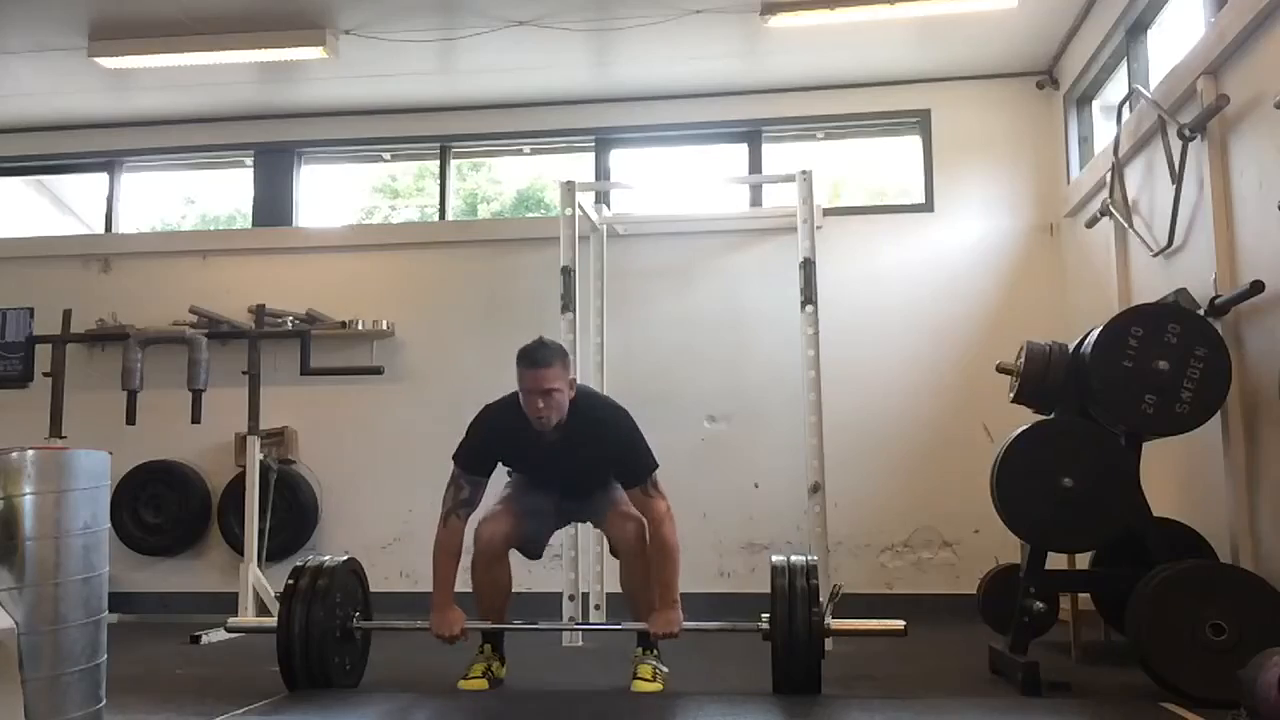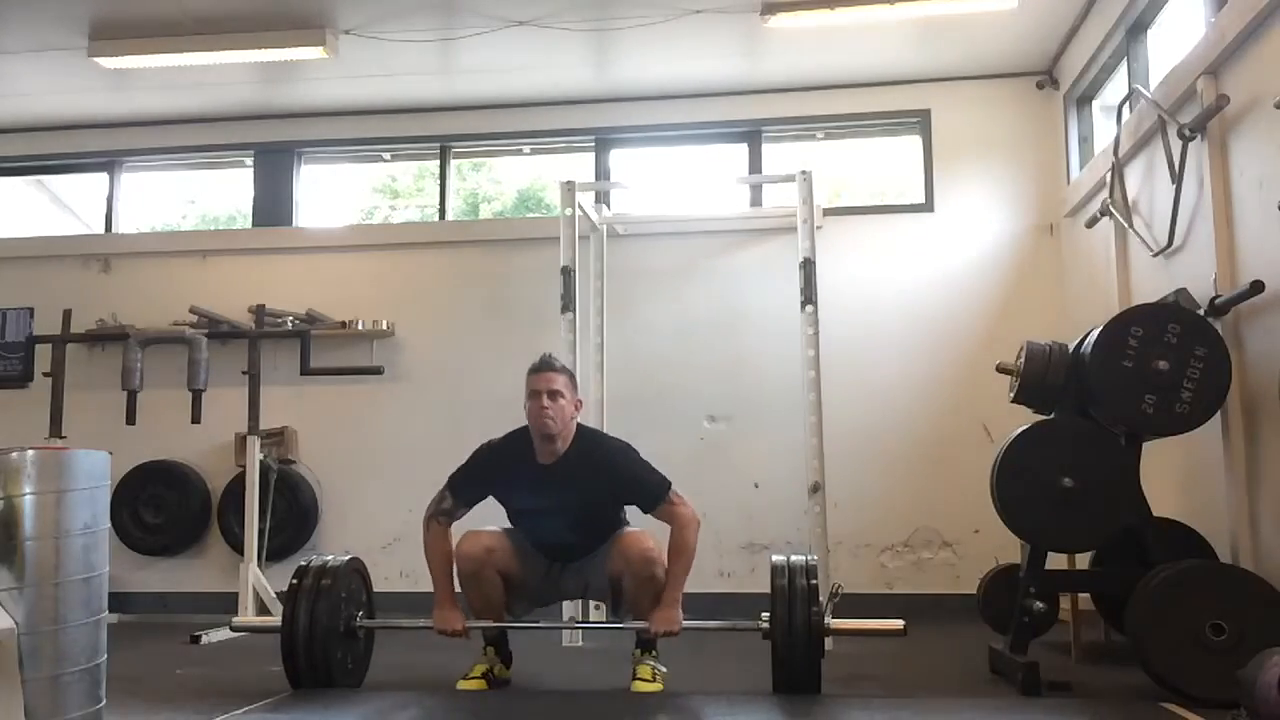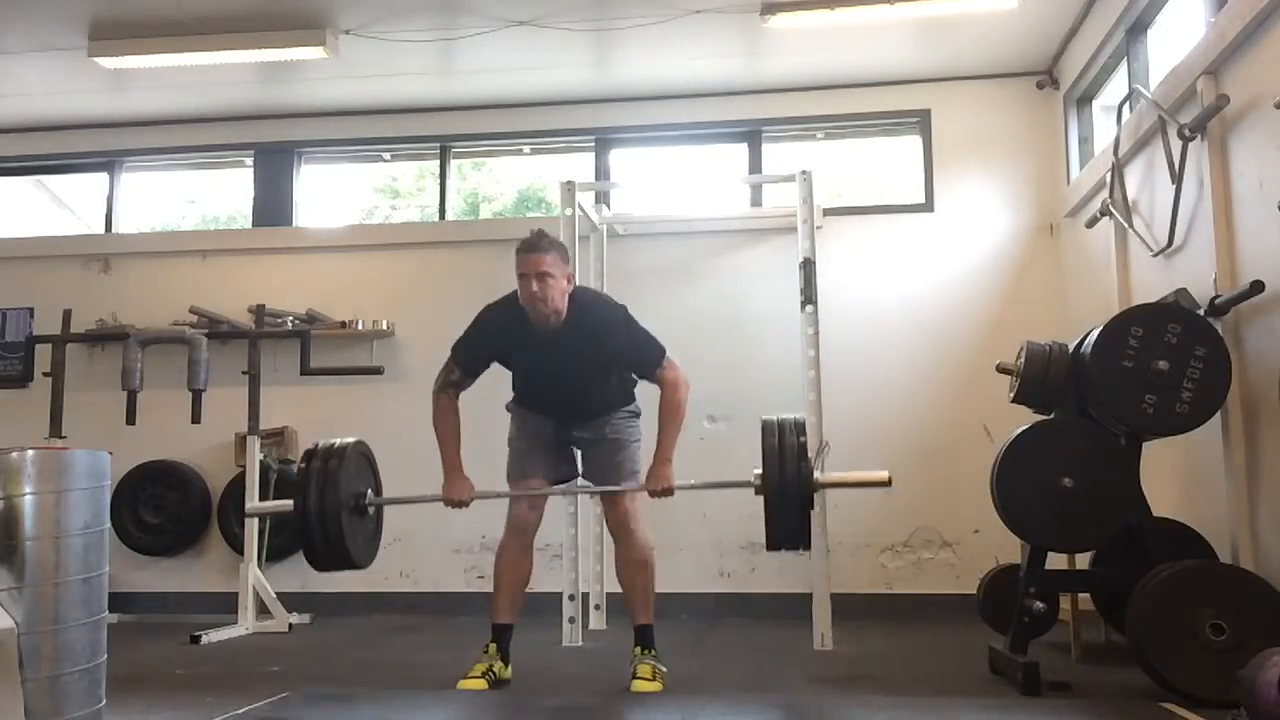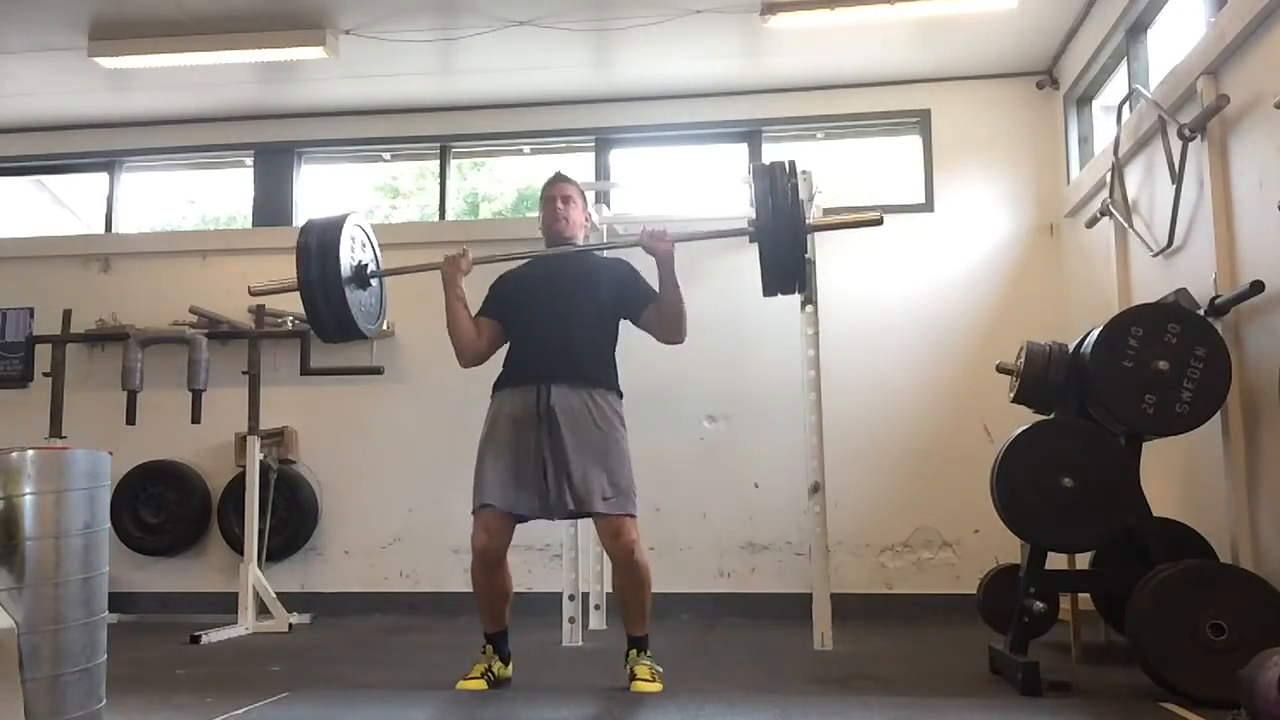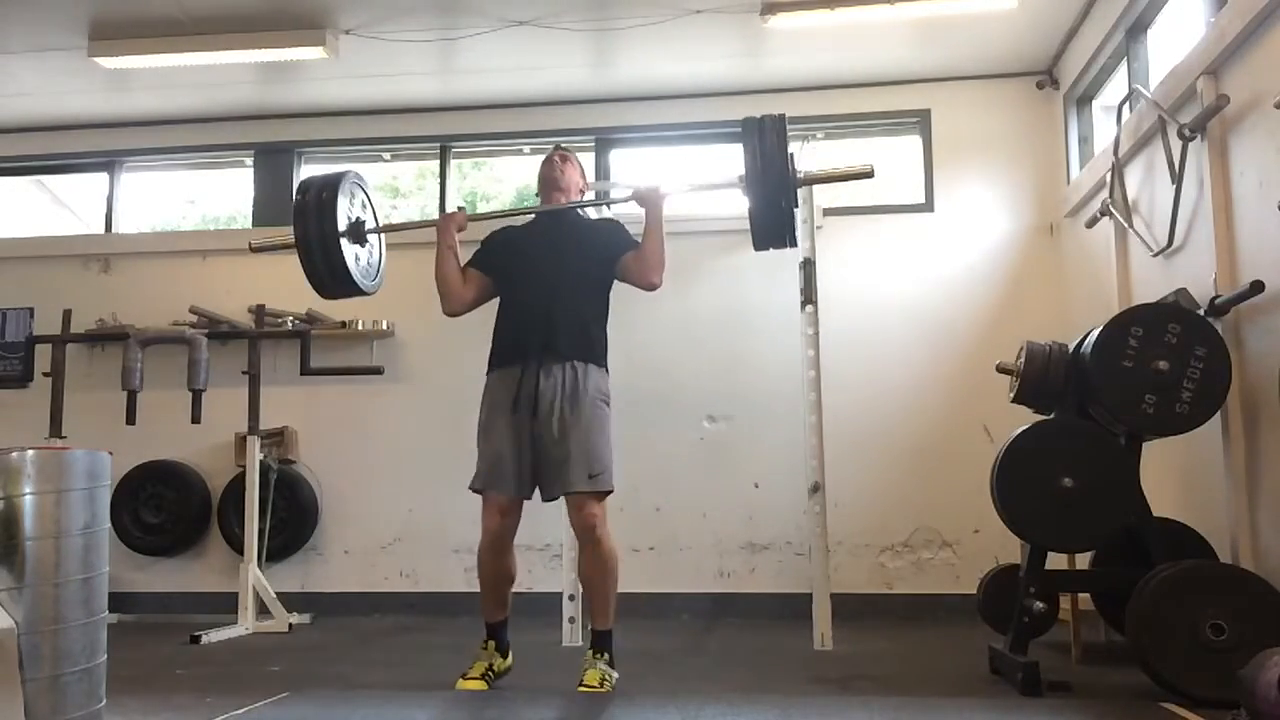
dt=0.7s
person 1, frame 1
left shoulder: (608, 421)
right shoulder: (494, 422)
left elbow: (658, 512)
right elbow: (454, 512)
left wrist: (669, 605)
right wrist: (443, 605)
left hip: (601, 486)
right hip: (535, 487)
left knee: (630, 533)
right knee: (489, 537)
left ankle: (647, 652)
right ankle: (491, 651)
person 1, frame 2
left shoulder: (610, 455)
right shoulder: (498, 456)
left elbow: (686, 518)
right elbow: (436, 519)
left wrist: (670, 604)
right wrist: (445, 604)
left hip: (600, 558)
right hip: (535, 559)
left knee: (644, 552)
right knee: (471, 551)
left ankle: (646, 654)
right ankle: (495, 655)
person 1, frame 3
left shoulder: (604, 316)
right shoulder: (497, 321)
left elbow: (673, 380)
right elbow: (445, 391)
left wrist: (664, 461)
right wrist: (454, 472)
left hip: (606, 414)
right hip: (536, 415)
left knee: (623, 519)
right knee: (520, 522)
left ankle: (646, 652)
right ankle: (498, 653)
person 1, frame 4
left shoulder: (613, 272)
right shoulder: (512, 281)
left elbow: (673, 332)
right elbow: (470, 352)
left wrist: (664, 263)
right wrist: (453, 283)
left hip: (588, 401)
right hip: (515, 405)
left knee: (623, 540)
right knee: (486, 541)
left ankle: (639, 654)
right ankle: (496, 653)
person 1, frame 5
left shoulder: (603, 232)
right shoulder: (504, 240)
left elbow: (649, 275)
right elbow: (455, 300)
left wrist: (653, 213)
right wrist: (447, 237)
left hip: (575, 378)
right hip: (510, 381)
left knee: (588, 517)
right knee: (497, 521)
left ankle: (601, 654)
right ankle: (495, 647)
